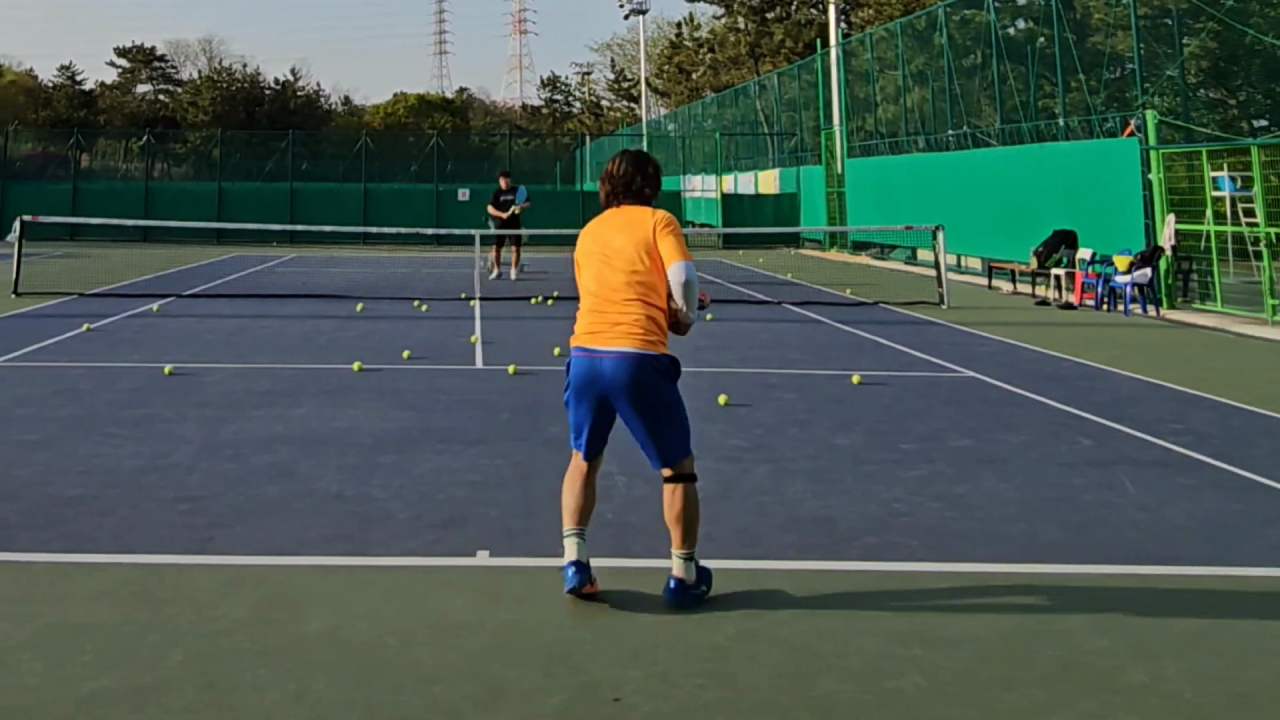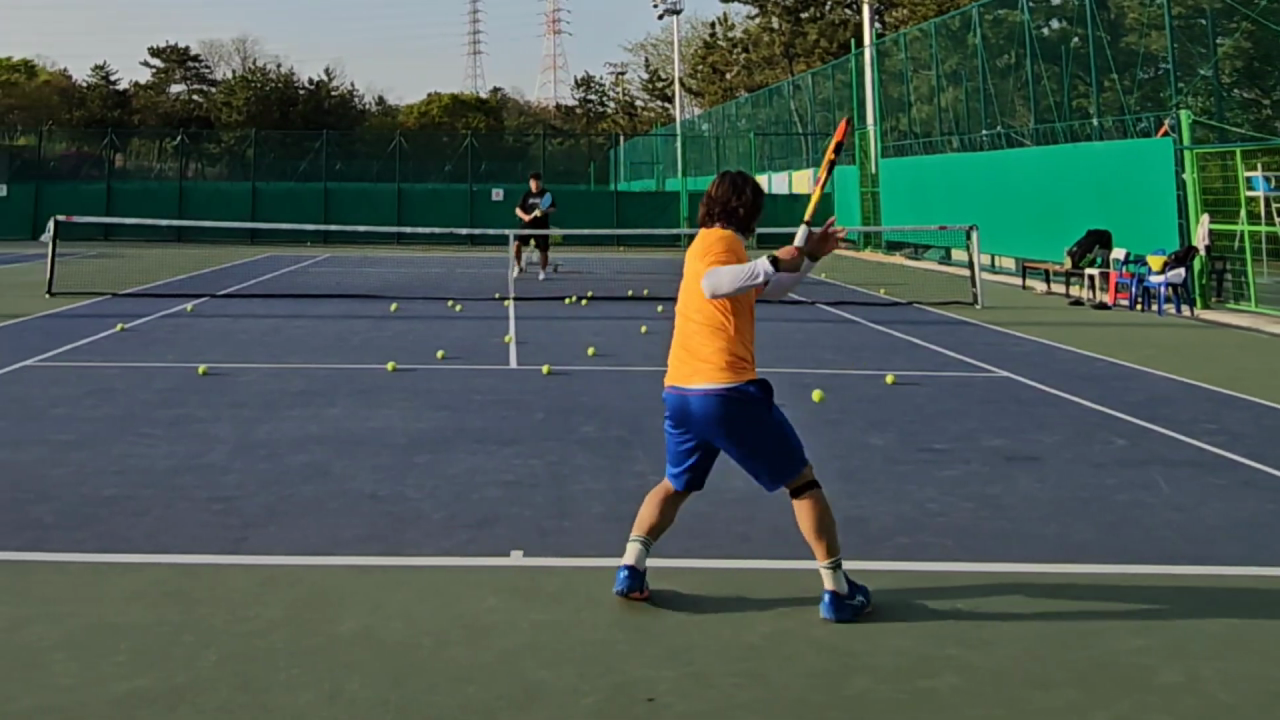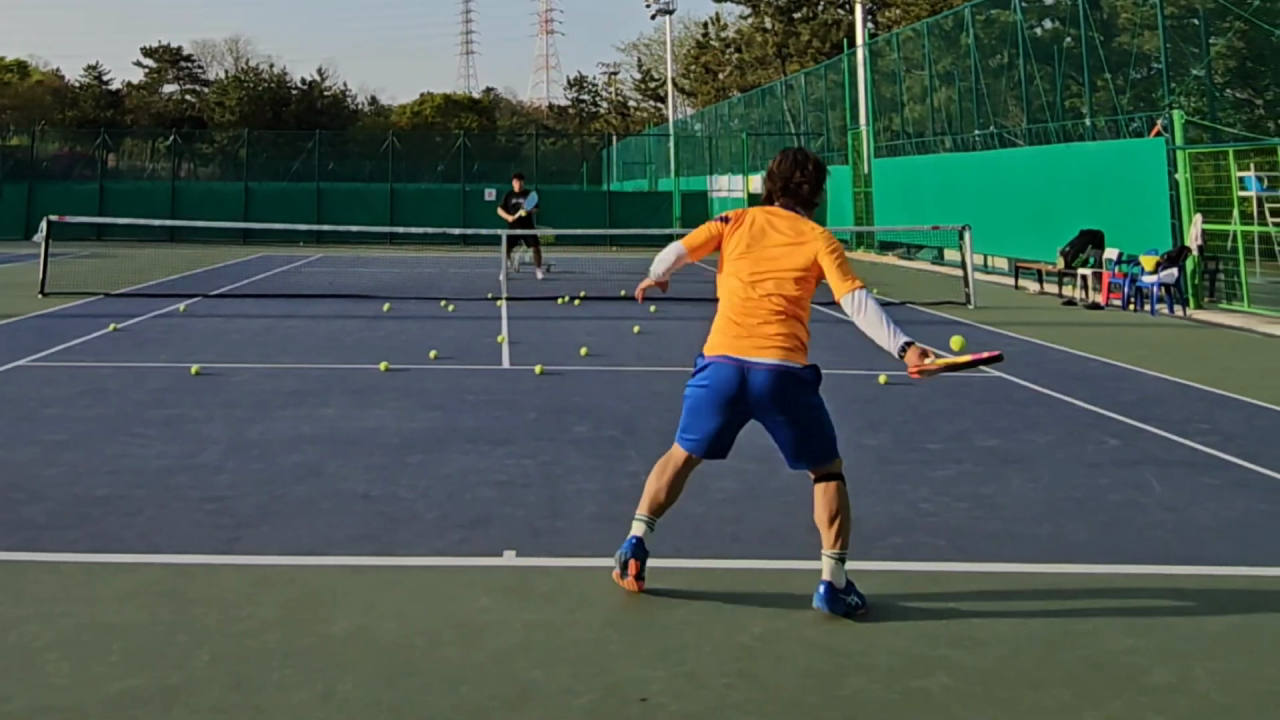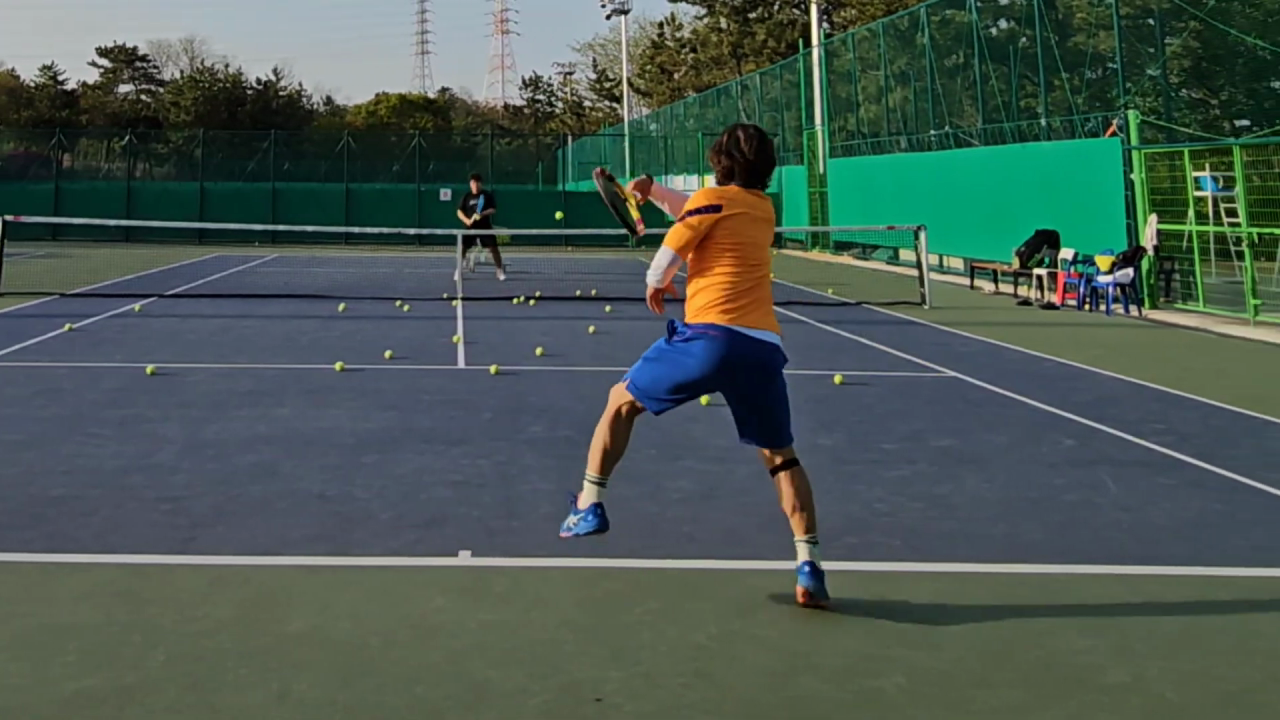
dt=0.3s
person 1, frame 1
left shoulder: (589, 232)
right shoulder: (661, 221)
right elbow: (684, 278)
right wrist: (685, 316)
left hip: (585, 356)
right hip: (639, 360)
left knee: (583, 460)
right knee: (678, 468)
left ankle: (575, 562)
right ankle: (683, 576)
person 1, frame 2
left shoulder: (704, 241)
right shoulder: (722, 239)
left elbow: (753, 292)
right elbow: (714, 284)
left wrist: (806, 257)
right wrist: (772, 264)
left hip: (680, 392)
right hip: (726, 391)
left knee: (674, 488)
right knee: (802, 481)
left ankle: (631, 566)
right ankle: (837, 590)
person 1, frame 3
left shoulder: (739, 221)
right shoulder: (823, 240)
left elbow: (675, 253)
right elbow: (856, 302)
left wrist: (654, 278)
right wrist: (903, 346)
left hip: (724, 363)
right hip: (783, 372)
left knee: (680, 457)
right knee: (827, 472)
left ankle: (636, 541)
right ankle: (833, 583)
person 1, frame 4
left shoulder: (711, 200)
right shoulder: (765, 209)
left elbow: (665, 261)
left wrist: (655, 288)
right wrist: (654, 191)
left hip: (709, 335)
right hip: (762, 347)
left knee: (620, 403)
right knee: (782, 456)
left ankle: (589, 505)
right ankle: (808, 567)
